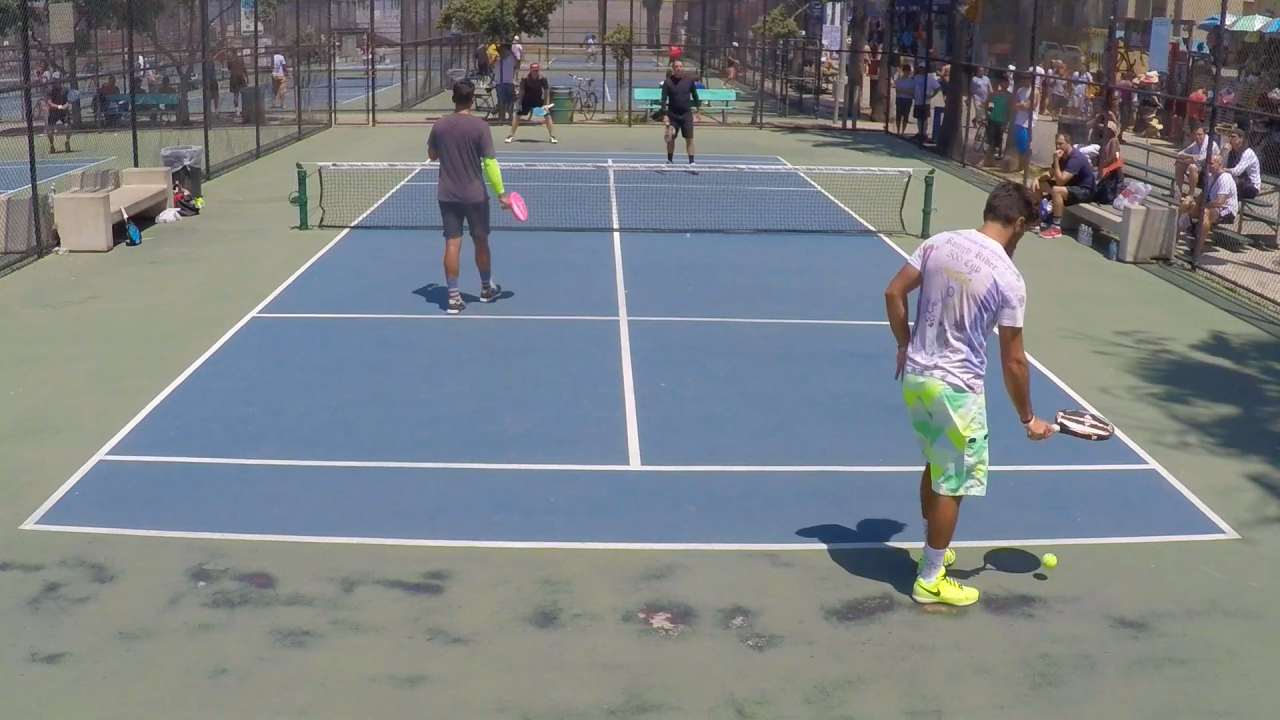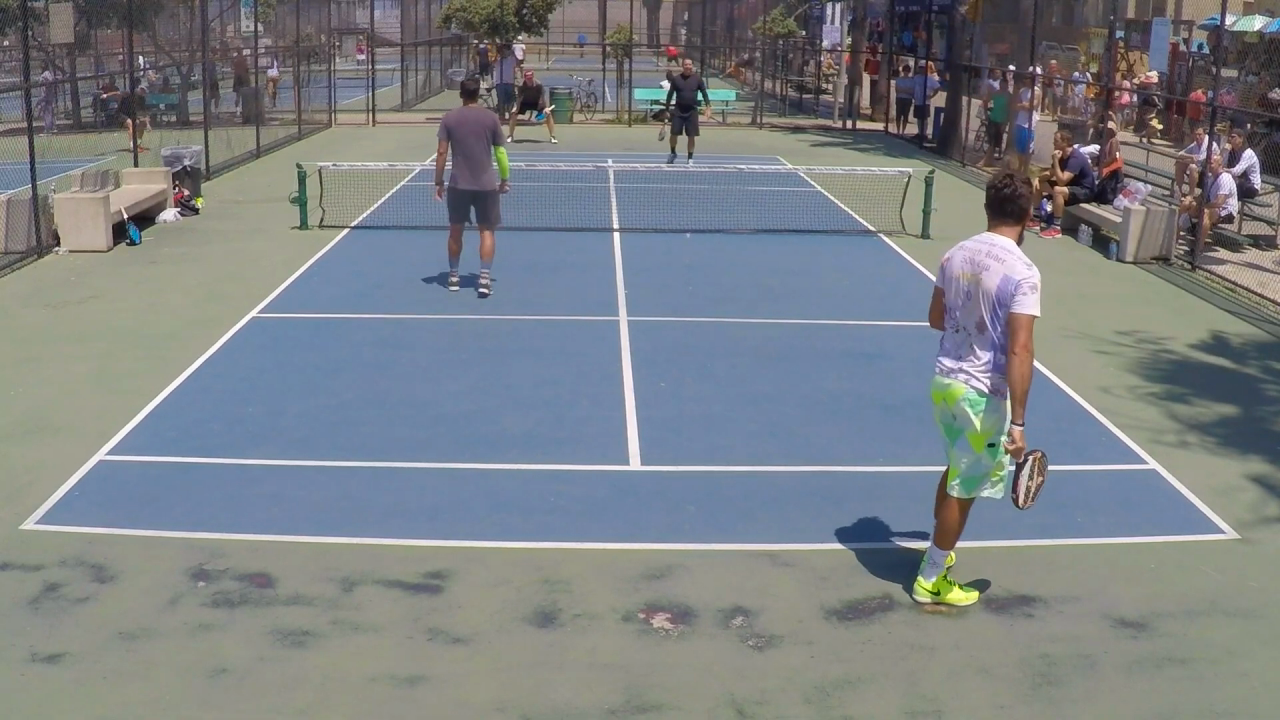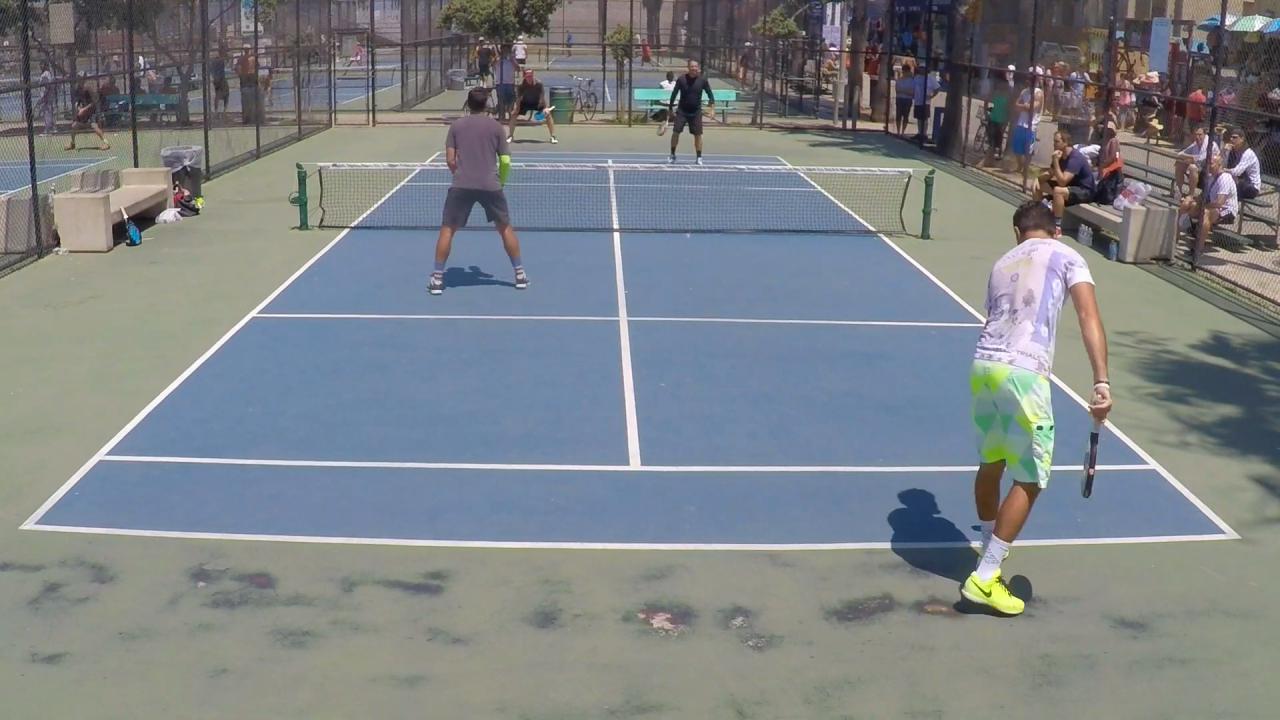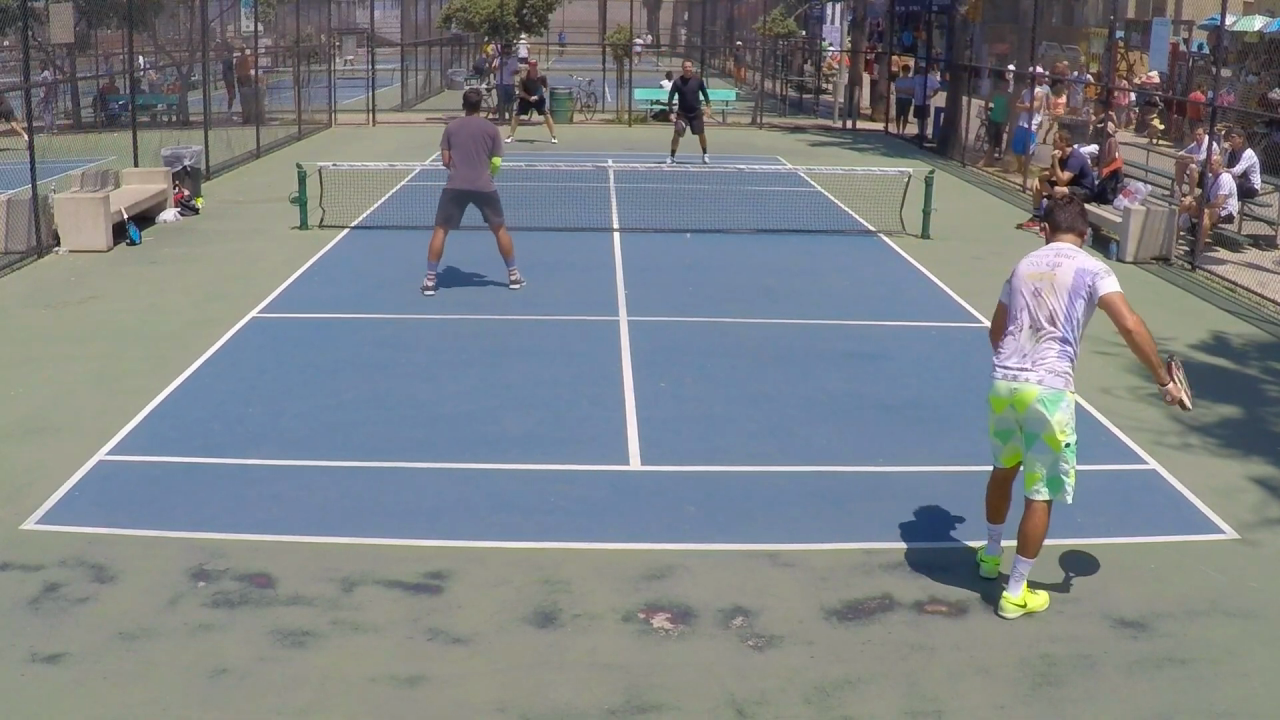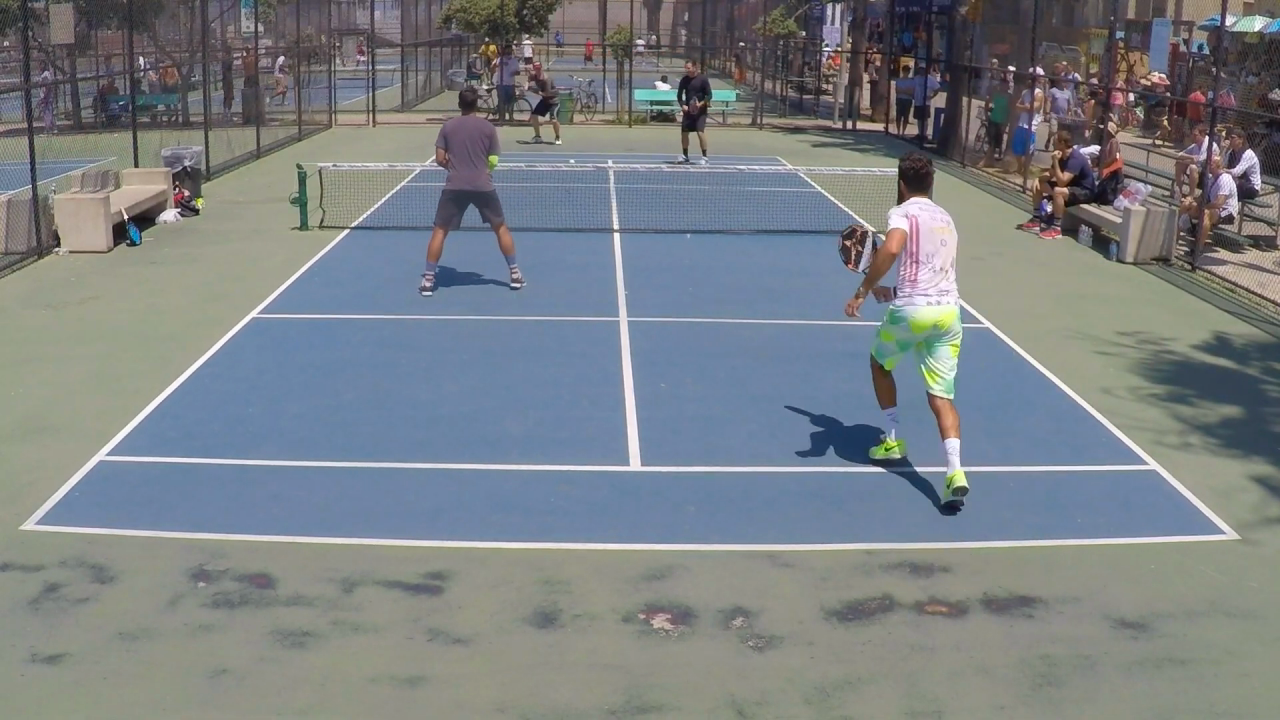
dt=1s
person 1, frame 1
left shoulder: (938, 243)
right shoulder: (1008, 278)
left elbow: (894, 292)
right elbow: (1013, 361)
left wrist: (905, 346)
right wrist: (1028, 419)
left hip: (915, 376)
right hip: (956, 388)
left knee: (934, 468)
right knee: (951, 486)
left ankle: (933, 553)
right ankle: (930, 580)
person 1, frame 2
left shoulder: (955, 253)
right shoulder: (1022, 272)
right elbow: (1020, 352)
right wrist: (1017, 422)
left hip: (944, 379)
right hip: (981, 392)
left knee: (955, 473)
right knee: (964, 490)
left ankle: (938, 555)
right ankle: (931, 579)
person 1, frame 3
left shoulder: (1003, 263)
right shoulder: (1065, 256)
right elbow: (1089, 319)
right wrist: (1101, 383)
left hip: (983, 365)
right hip: (1023, 373)
left knee: (990, 464)
right knee: (1026, 482)
left ankle: (989, 550)
right ankle: (985, 577)
person 1, frame 4
left shoulder: (1025, 265)
right shoulder: (1091, 268)
left elbow: (997, 330)
right elbow: (1130, 325)
right wrist: (1165, 381)
left hip: (1002, 383)
right hip: (1047, 391)
left knee: (1003, 469)
right knee: (1041, 494)
left ankle: (990, 554)
right ankle: (1015, 593)
person 1, frame 5
left shoulder: (902, 213)
right shoulder: (946, 220)
left elbow: (890, 250)
left wrist: (861, 291)
right wrist: (894, 290)
left hip: (911, 313)
right hip: (948, 313)
left knee: (880, 365)
right knee: (942, 396)
left ankle: (891, 441)
right ankle: (955, 472)
person 2, frame 1
left shoulder: (440, 125)
right shoulder: (480, 126)
left elbow: (432, 156)
right elbow: (489, 163)
right wrist: (501, 193)
left hip: (447, 195)
right hip: (475, 195)
left knee: (452, 244)
right knee: (481, 242)
left ankle: (453, 297)
right ankle: (487, 288)
person 2, frame 2
left shoulder: (449, 118)
right shoulder: (491, 118)
left elbow: (442, 153)
right elbow: (500, 152)
left wrist: (438, 182)
right wrist: (505, 179)
left hip: (458, 184)
right hip: (486, 184)
left knee: (456, 230)
right knee: (486, 232)
left ankle: (453, 277)
right ankle: (484, 278)
person 2, frame 3
left shoulder: (457, 125)
right shoulder: (496, 127)
left elbow: (450, 159)
right elbow: (505, 161)
right wrist: (501, 181)
left hip: (461, 185)
right hip: (490, 185)
left knee: (447, 229)
right knee: (505, 228)
left ankle: (437, 279)
right ankle: (520, 275)
person 2, frame 4
left shoulder: (451, 127)
right shoulder: (491, 129)
left elbow: (445, 160)
right elbow: (496, 163)
left hip: (455, 186)
right hip: (484, 187)
left knee: (440, 230)
right knee: (500, 229)
left ankle: (430, 280)
right ankle: (514, 275)
person 2, frame 5
left shoulder: (448, 126)
right shoulder: (488, 128)
left elbow: (440, 159)
right elbow: (493, 161)
left hip: (454, 186)
right hip: (483, 187)
left knee: (440, 231)
right knee: (500, 228)
left ankle: (428, 280)
right ankle: (514, 274)
